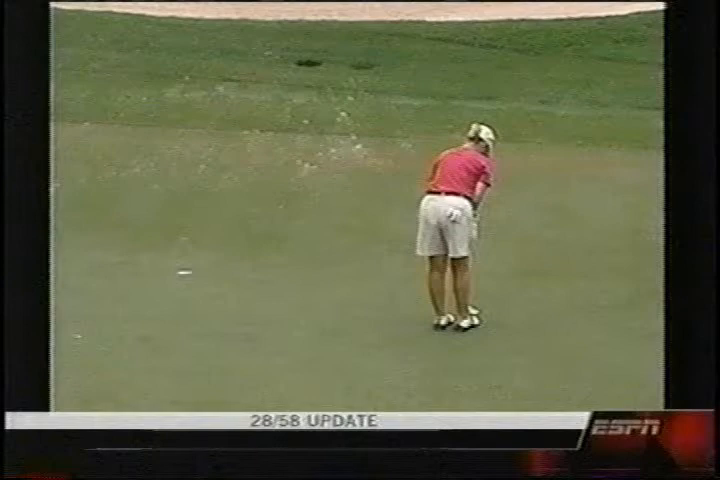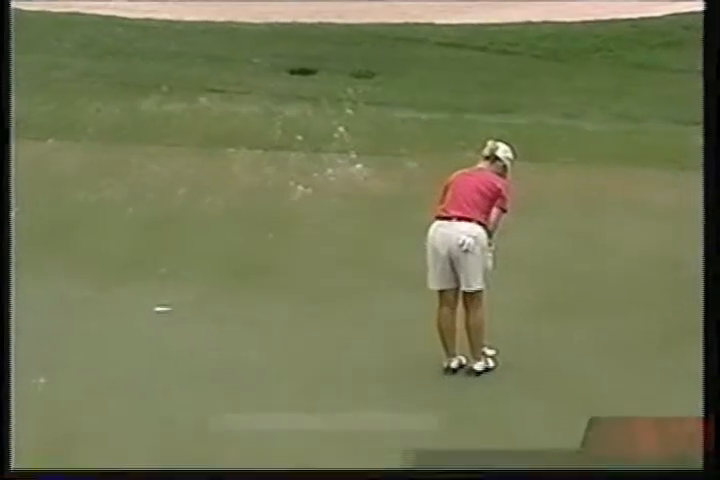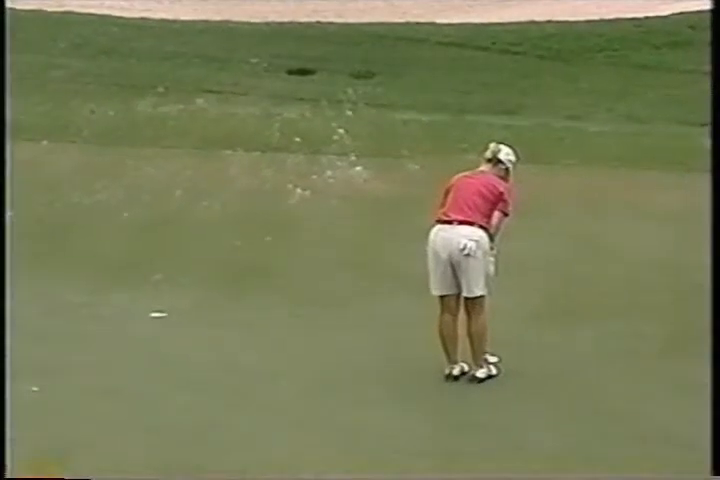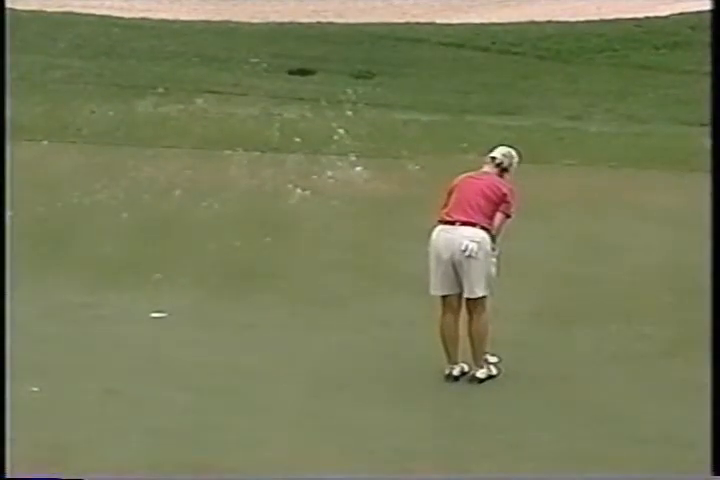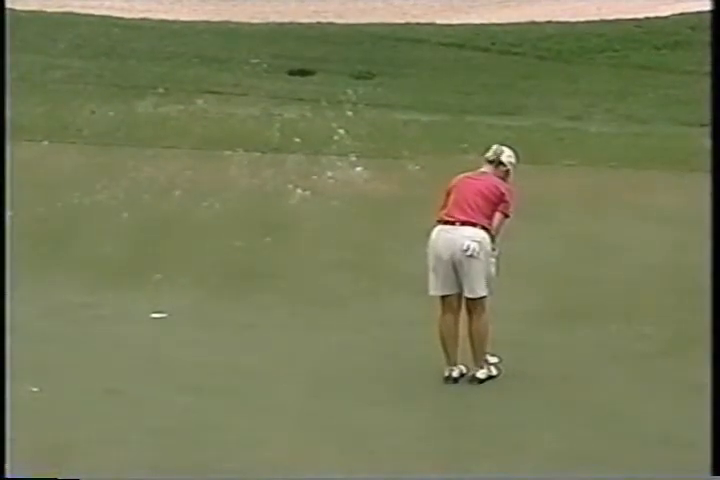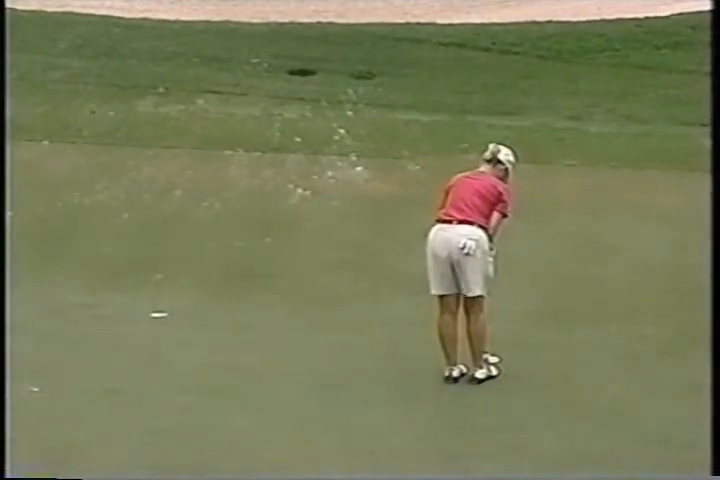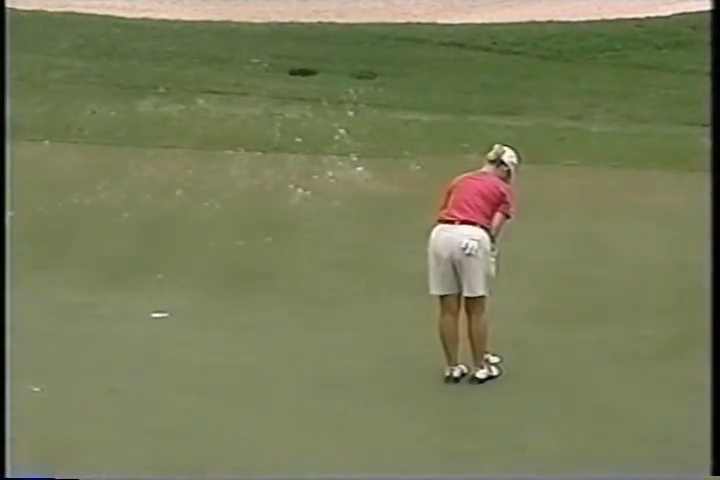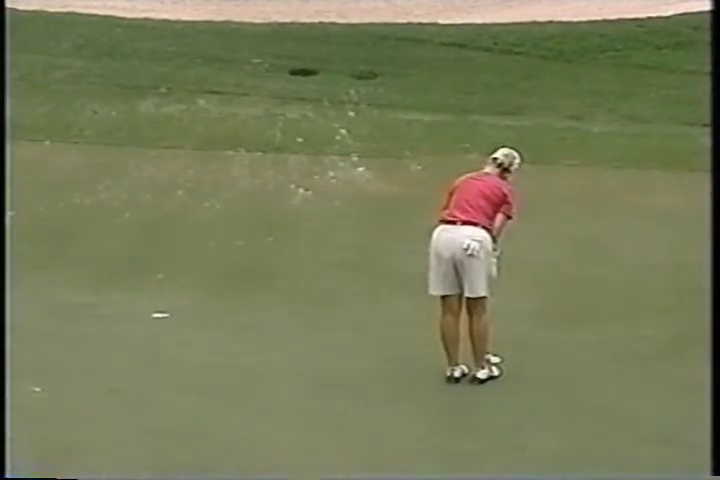
dt=0.5s
person 1, frame 1
left shoulder: (444, 155)
right shoulder: (484, 162)
right elbow: (477, 196)
right wrist: (471, 214)
left hip: (430, 204)
right hip: (456, 207)
left knee: (436, 266)
right knee: (461, 267)
left ankle: (441, 316)
right ankle: (463, 318)
person 1, frame 2
left shoulder: (456, 176)
right shoulder: (500, 184)
right elbow: (492, 223)
right wrist: (486, 243)
left hip: (439, 231)
right hip: (469, 235)
left knee: (446, 302)
right knee: (474, 304)
left ankle: (451, 358)
right ankle: (477, 360)
person 1, frame 3
left shoulder: (457, 179)
right shoulder: (501, 187)
right elbow: (494, 226)
right wrist: (488, 248)
left hip: (440, 235)
right hip: (470, 239)
left knee: (447, 308)
right knee: (475, 309)
left ankle: (453, 366)
right ankle: (480, 367)
person 1, frame 4
left shoulder: (460, 180)
right shoulder: (505, 190)
right elbow: (495, 228)
right wrist: (490, 250)
left hip: (441, 236)
right hip: (472, 239)
left knee: (449, 308)
right knee: (477, 309)
left ankle: (453, 366)
right ankle: (480, 367)
person 1, frame 5
left shoulder: (458, 180)
right shoulder: (503, 189)
right elbow: (495, 228)
right wrist: (489, 248)
left hip: (441, 236)
right hip: (472, 239)
left knee: (449, 309)
right knee: (477, 309)
left ankle: (452, 368)
right ankle: (481, 368)
person 1, frame 6
left shoulder: (457, 180)
right shoulder: (500, 188)
right elbow: (492, 227)
right wrist: (487, 249)
left hip: (439, 235)
right hip: (470, 238)
left knee: (447, 309)
right knee: (475, 309)
left ankle: (452, 368)
right ankle: (480, 367)
person 1, frame 7
left shoulder: (459, 180)
right shoulder: (503, 189)
right elbow: (494, 228)
right wrist: (490, 249)
left hip: (441, 235)
right hip: (471, 238)
left knee: (448, 309)
right knee: (476, 309)
left ankle: (452, 368)
right ankle: (480, 368)
person 1, frame 8
left shoulder: (461, 181)
right shoulder: (505, 190)
right elbow: (496, 228)
right wrist: (491, 249)
left hip: (443, 236)
right hip: (473, 239)
left knee: (449, 309)
right knee: (477, 310)
left ankle: (453, 368)
right ankle: (481, 368)
